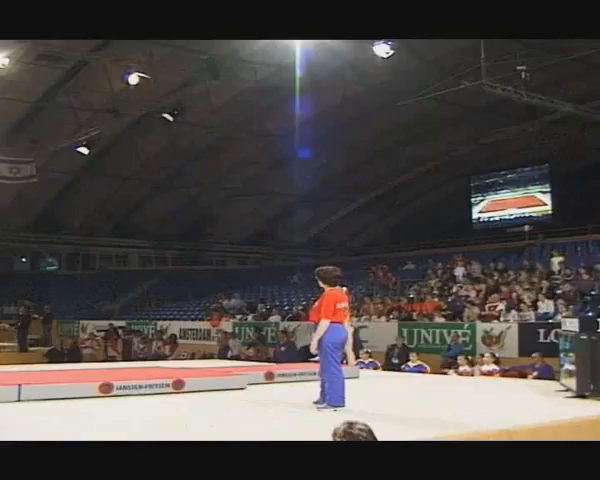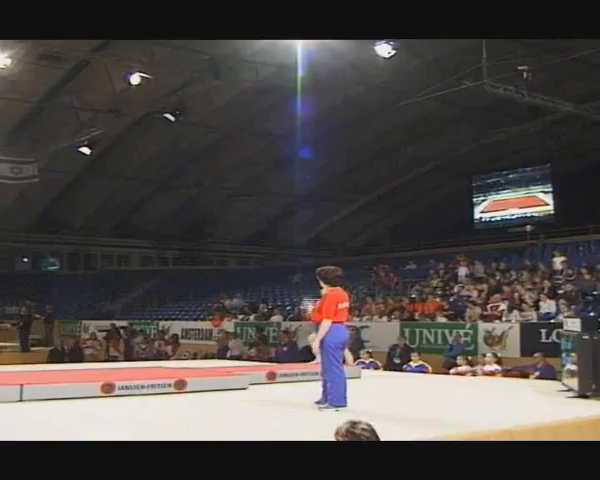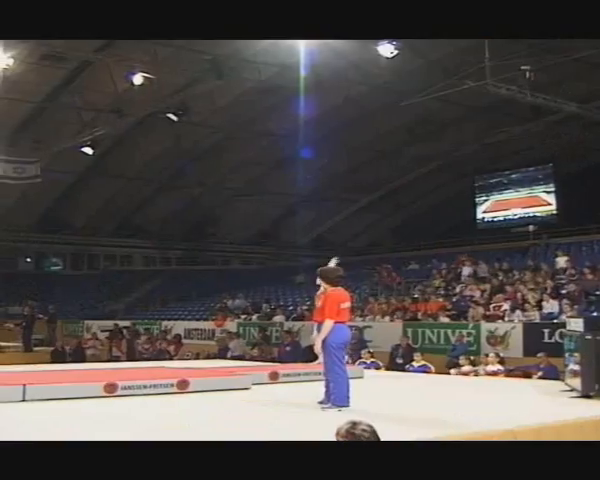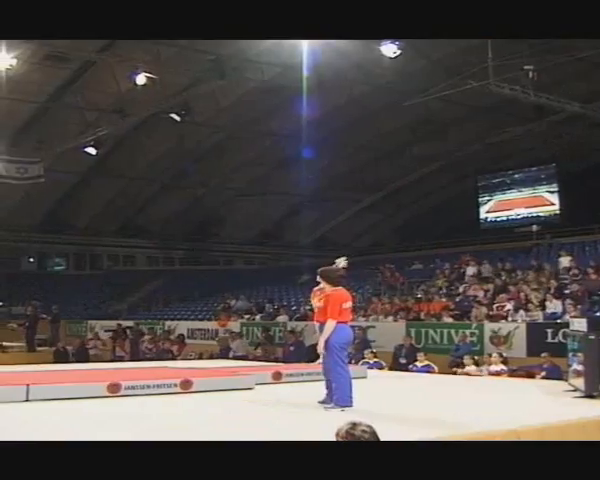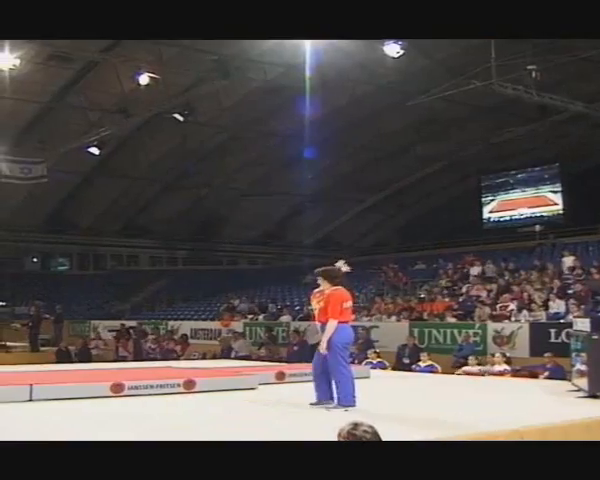
dt=0.2s
person 1, frame 1
left shoulder: (329, 295)
right shoulder: (341, 293)
left elbow: (325, 320)
left wrist: (315, 339)
left hip: (329, 333)
right hip: (339, 331)
left knee: (331, 368)
right knee: (328, 367)
left ankle: (335, 401)
right ankle: (326, 398)
person 1, frame 2
left shoulder: (330, 295)
right shoulder: (342, 293)
left elbow: (327, 320)
left wrist: (317, 339)
left hip: (331, 333)
right hip: (340, 331)
left knee: (332, 368)
right knee: (330, 368)
left ankle: (336, 401)
right ankle: (327, 398)
person 1, frame 3
left shoulder: (332, 295)
right shoulder: (343, 293)
left elbow: (329, 320)
left wrist: (319, 339)
left hip: (333, 333)
right hip: (342, 331)
left knee: (335, 368)
right knee: (332, 368)
left ankle: (339, 401)
right ankle: (331, 397)
person 1, frame 4
left shoulder: (334, 295)
right shoulder: (343, 293)
left elbow: (332, 320)
left wrist: (322, 340)
left hip: (335, 334)
right hip: (342, 331)
left knee: (337, 368)
right knee: (331, 367)
left ankle: (342, 401)
right ankle: (332, 397)
person 1, frame 5
left shoulder: (335, 295)
right shoulder: (341, 292)
left elbow: (333, 320)
left wrist: (324, 340)
left hip: (337, 334)
right hip: (340, 333)
left knee: (339, 368)
right knee: (320, 365)
left ankle: (346, 402)
right ankle: (325, 398)
